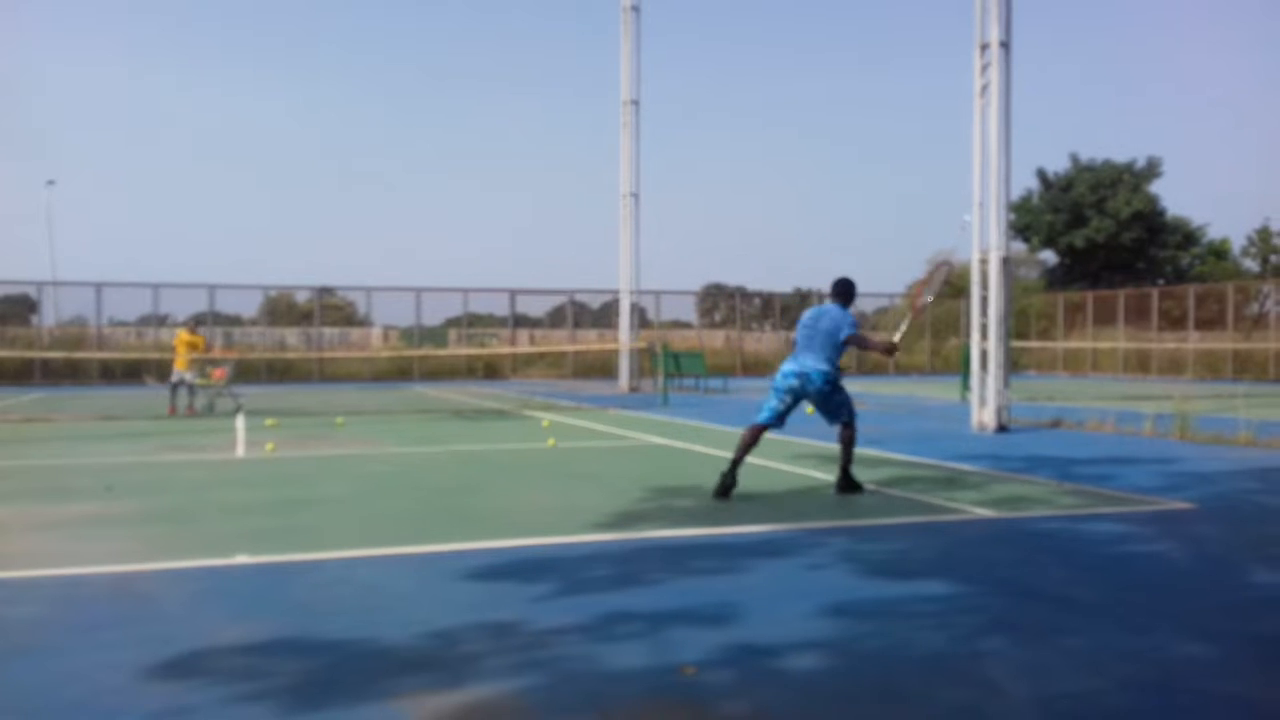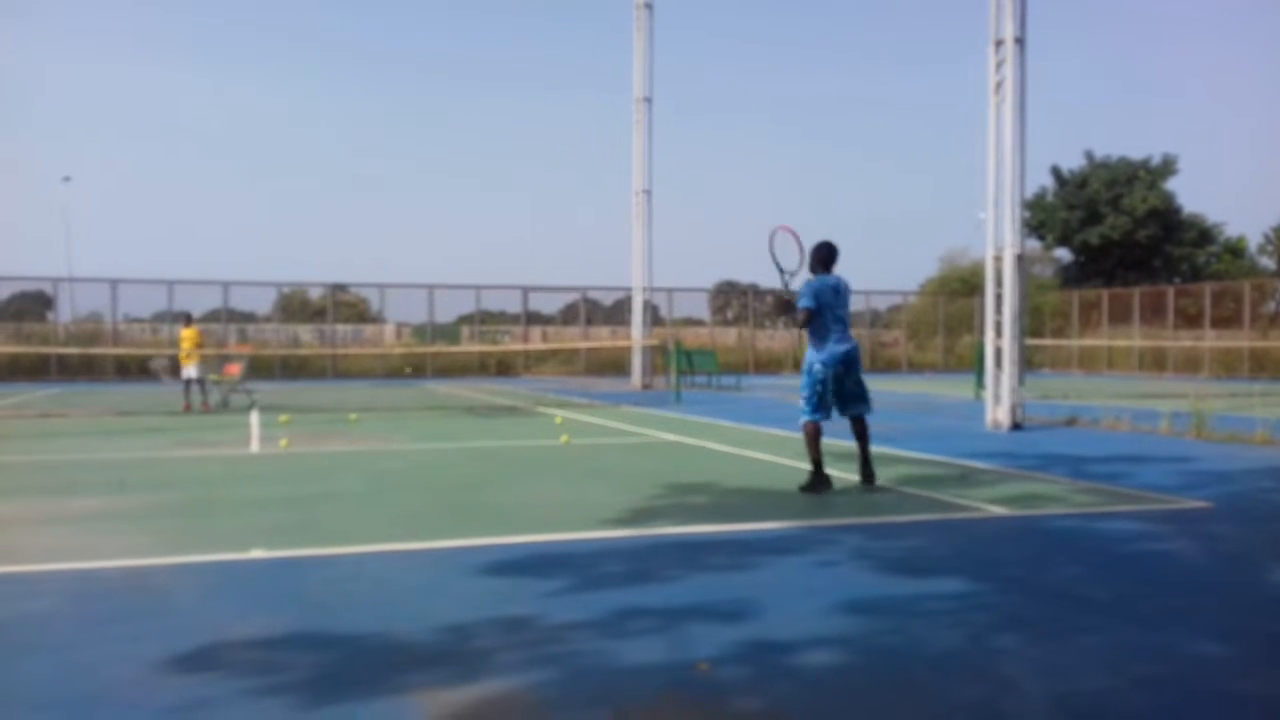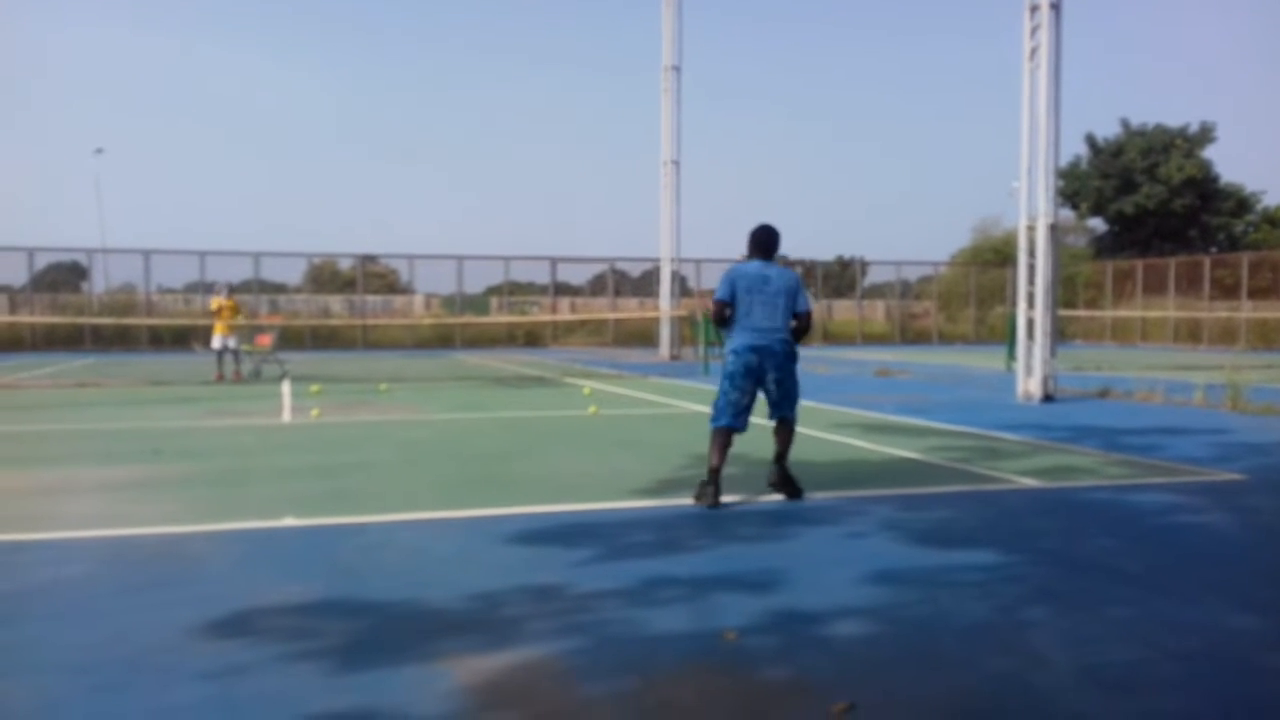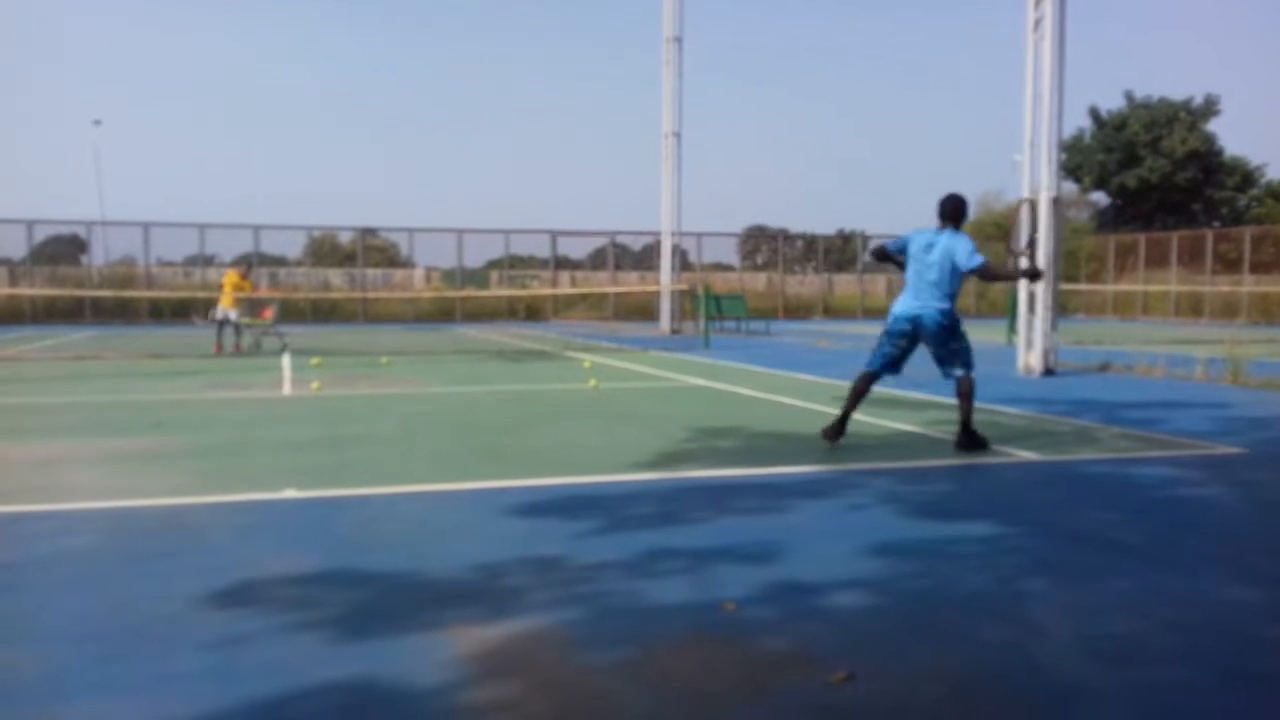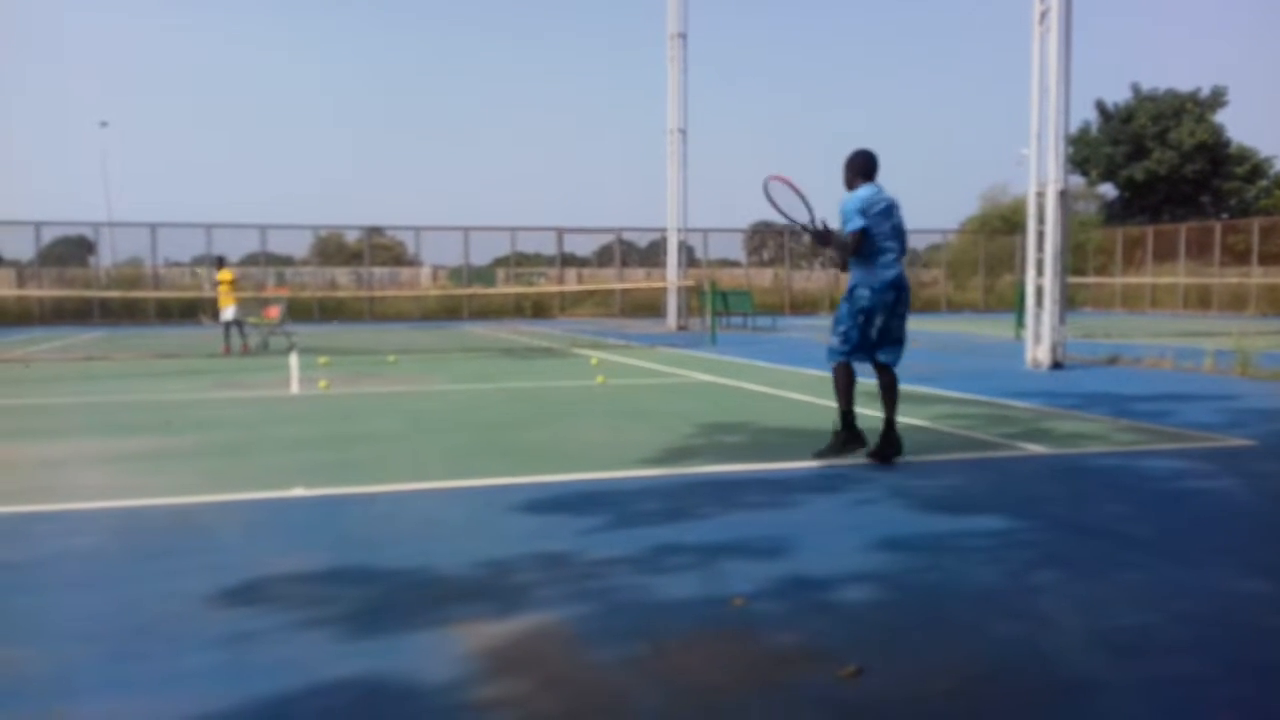
dt=1s
person 1, frame 1
left shoulder: (809, 314)
right shoulder: (845, 318)
right elbow: (852, 338)
right wrist: (879, 346)
left hip: (789, 372)
right hip: (819, 376)
left knee: (761, 423)
right knee: (847, 421)
left ankle: (732, 470)
right ankle: (845, 478)
person 1, frame 2
left shoulder: (812, 286)
right shoulder: (842, 285)
left elbow: (803, 321)
left wrist: (791, 309)
right wrist: (796, 306)
left hip: (823, 359)
right hip: (849, 354)
left knee: (811, 417)
right knee: (856, 412)
left ankle: (818, 475)
right ankle: (866, 466)
person 1, frame 3
left shoulder: (734, 274)
right shoulder: (791, 279)
left elbow: (717, 315)
right elbow: (805, 324)
left hip: (741, 352)
right hip: (779, 352)
left knee: (724, 423)
right knee: (785, 417)
left ankle: (712, 481)
right ankle: (779, 466)
person 1, frame 4
left shoulder: (916, 237)
right shoulder: (962, 243)
left elbow: (877, 253)
right elbow: (983, 272)
left wrist: (901, 263)
right wrist: (1022, 273)
left hip: (903, 315)
right hip: (936, 318)
left knee: (873, 370)
right knee: (962, 371)
left ankle: (840, 423)
right ankle: (966, 432)
person 1, frame 5
left shoulder: (854, 201)
right shoulder: (888, 201)
left elbow: (854, 245)
left wrist: (829, 240)
left hip: (869, 286)
right hip: (896, 284)
left knee: (841, 357)
right knee: (884, 363)
left ankle: (848, 430)
right ankle: (890, 435)
